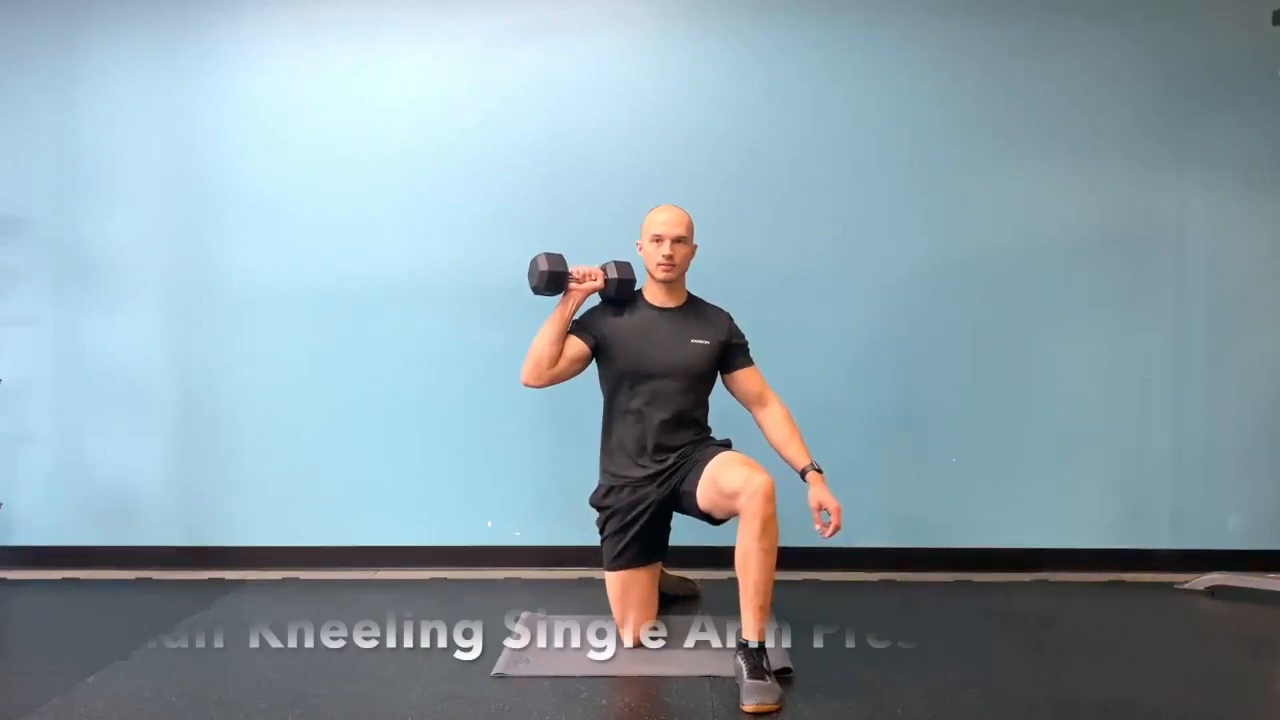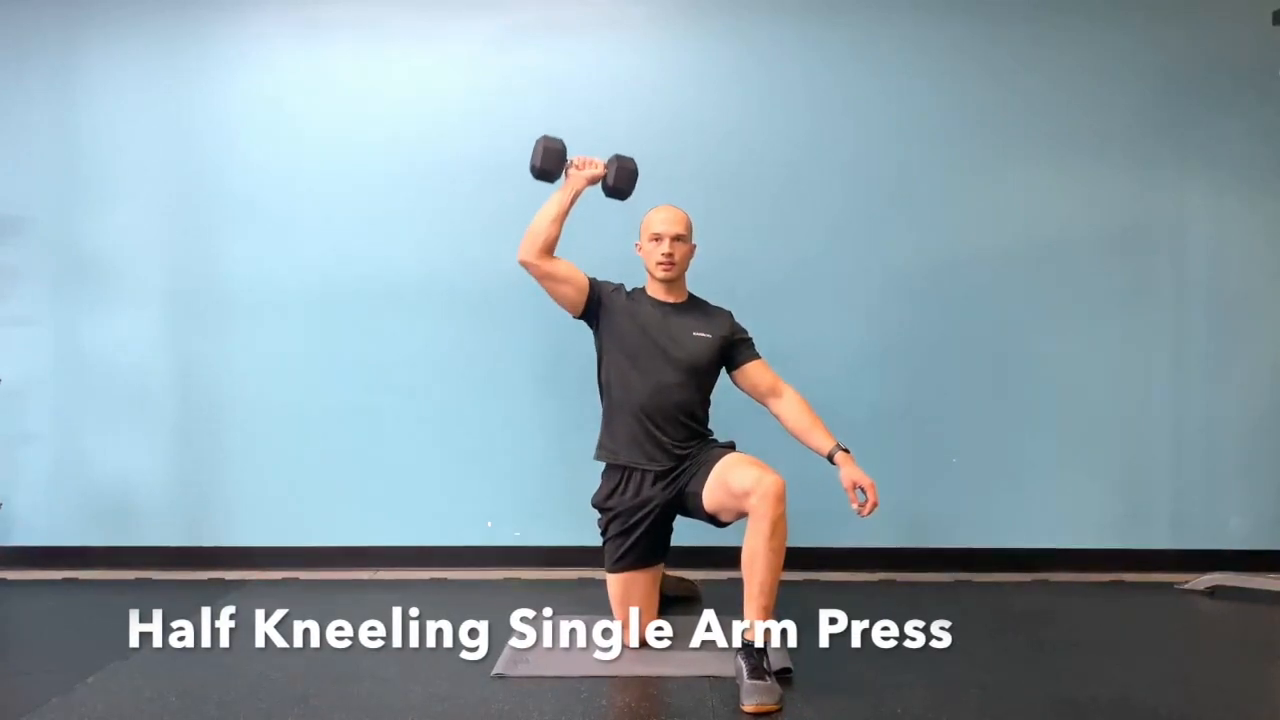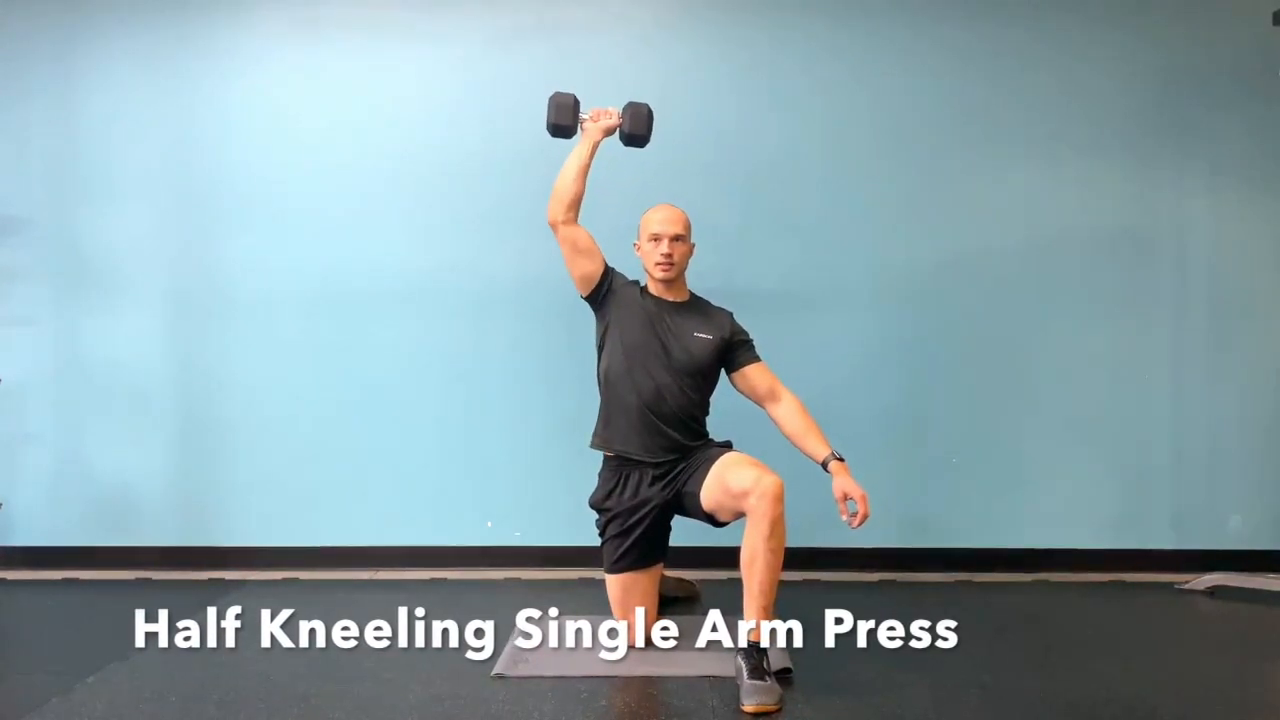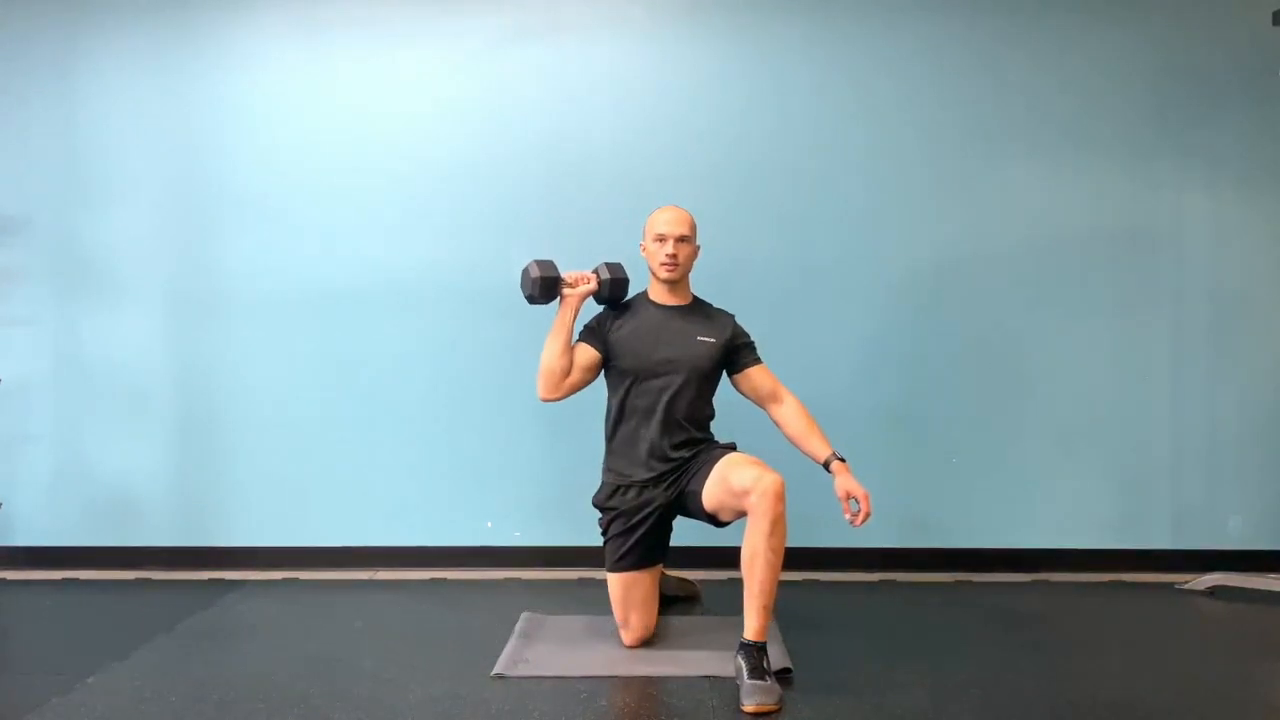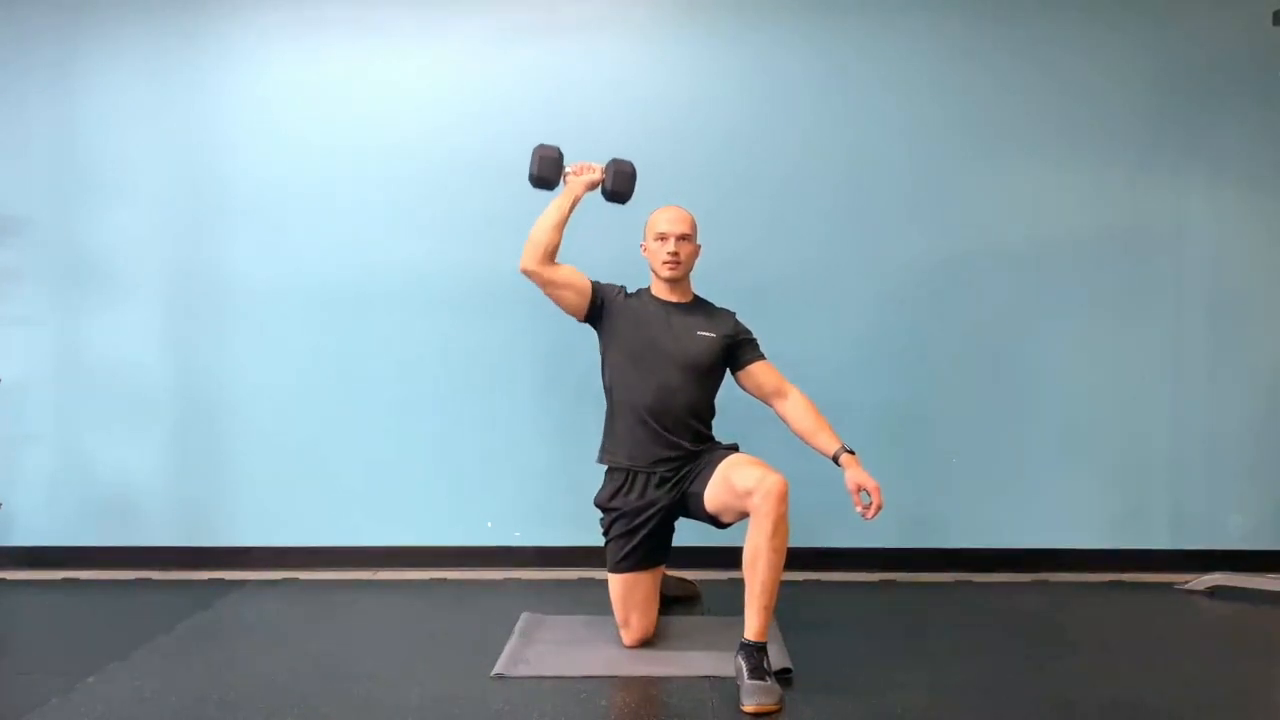
dt=1s
person 1, frame 1
left shoulder: (717, 325)
right shoulder: (607, 318)
left elbow: (763, 404)
right elbow: (535, 375)
left wrist: (813, 475)
right wrist: (569, 301)
left hip: (692, 461)
right hip: (628, 480)
left knee: (758, 488)
right knee: (635, 635)
left ankle: (751, 650)
right ankle: (655, 579)
person 1, frame 2
left shoulder: (718, 323)
right shoulder: (610, 304)
left elbow: (777, 394)
right elbow: (532, 257)
left wrist: (840, 457)
right wrist: (573, 185)
left hip: (696, 464)
right hip: (630, 480)
left knee: (767, 488)
right knee: (635, 638)
left ankle: (752, 650)
right ankle: (661, 578)
person 1, frame 3
left shoulder: (719, 324)
right shoulder: (613, 298)
left elbow: (774, 397)
right elbow: (562, 218)
left wrist: (834, 463)
right wrist: (592, 138)
left hip: (693, 463)
right hip: (627, 477)
left knee: (766, 488)
right knee: (635, 635)
left ankle: (752, 651)
right ankle: (657, 578)
person 1, frame 4
left shoulder: (721, 327)
right shoulder: (614, 321)
left elbow: (777, 399)
right elbow: (551, 388)
left wrist: (836, 465)
right wrist: (569, 307)
left hip: (696, 464)
right hip: (631, 482)
left knee: (767, 487)
right knee: (634, 636)
left ankle: (752, 651)
right ankle: (652, 578)
person 1, frame 5
left shoulder: (722, 326)
right shoulder: (614, 306)
left elbow: (782, 395)
right elbow: (534, 264)
left wrist: (845, 458)
right wrist: (572, 192)
left hip: (699, 467)
right hip: (632, 482)
left knee: (769, 488)
right knee: (635, 636)
left ankle: (753, 652)
right ankle: (656, 576)
